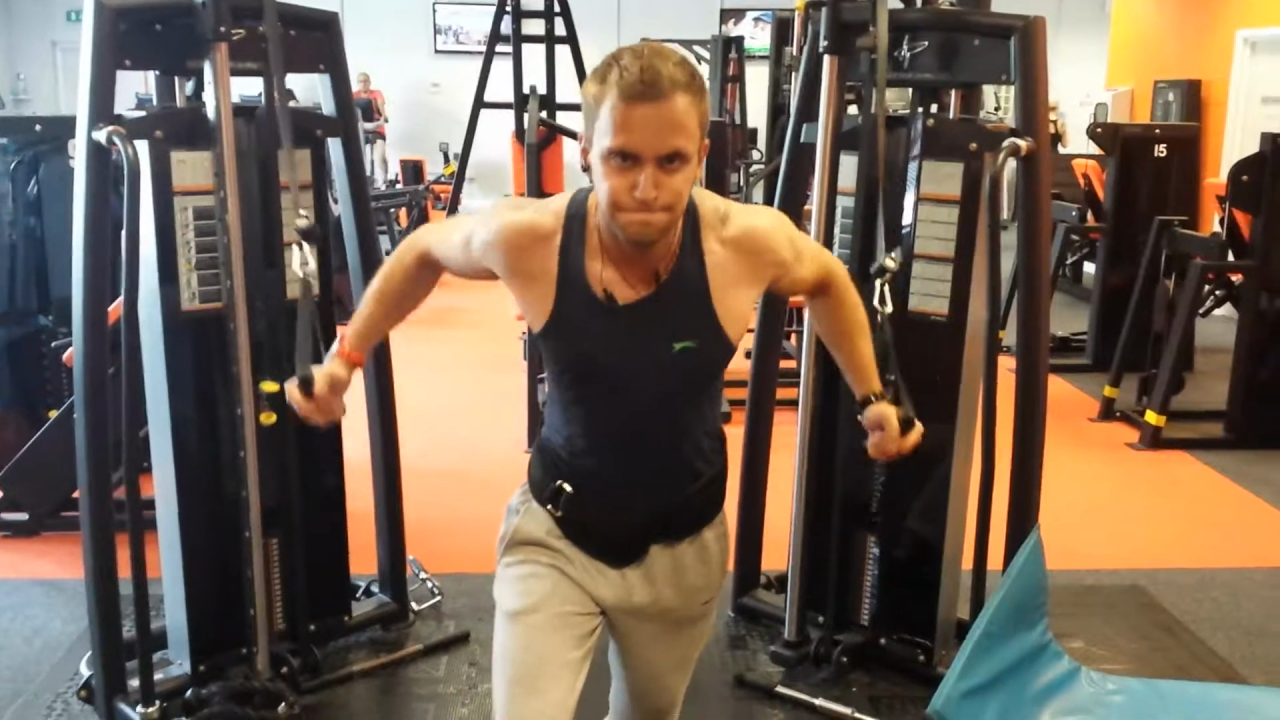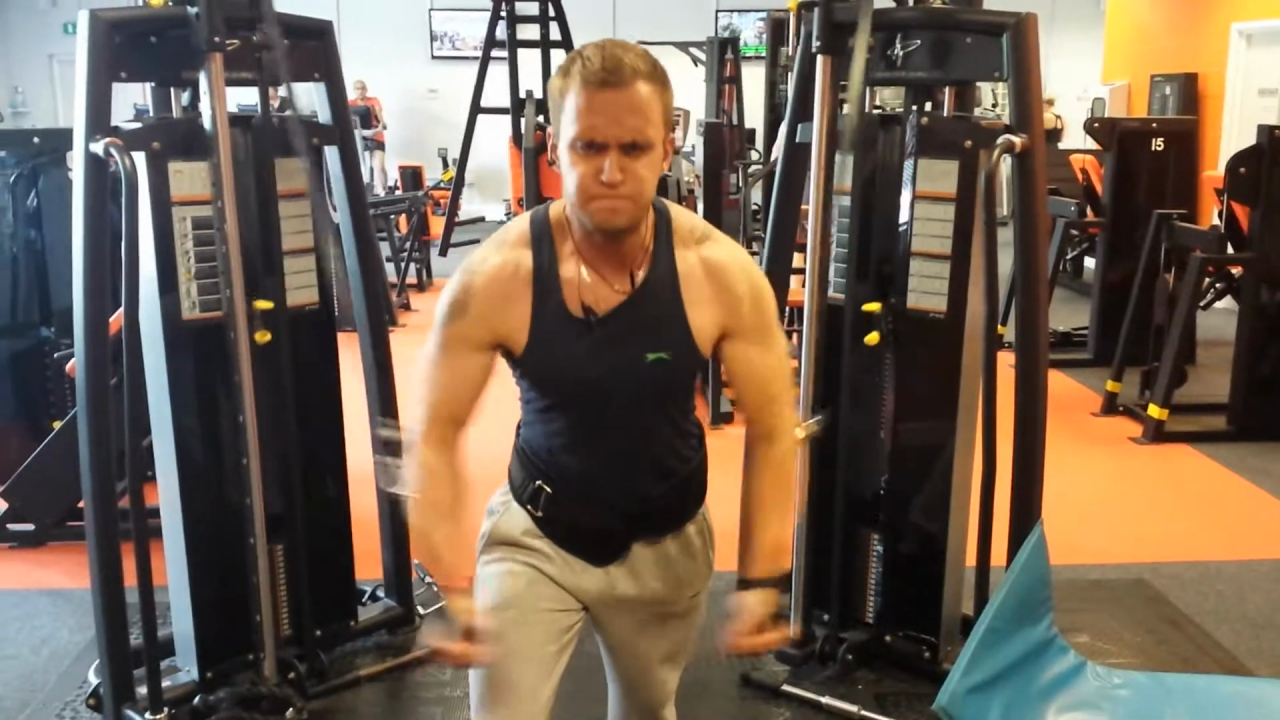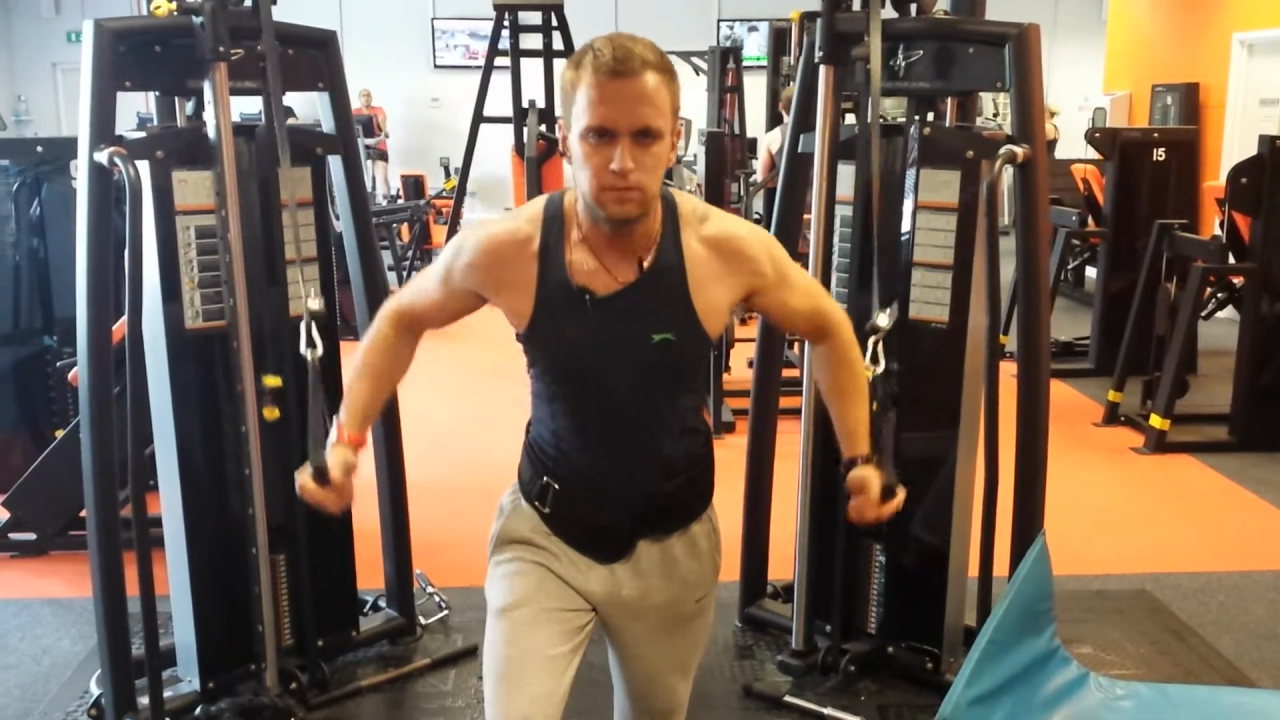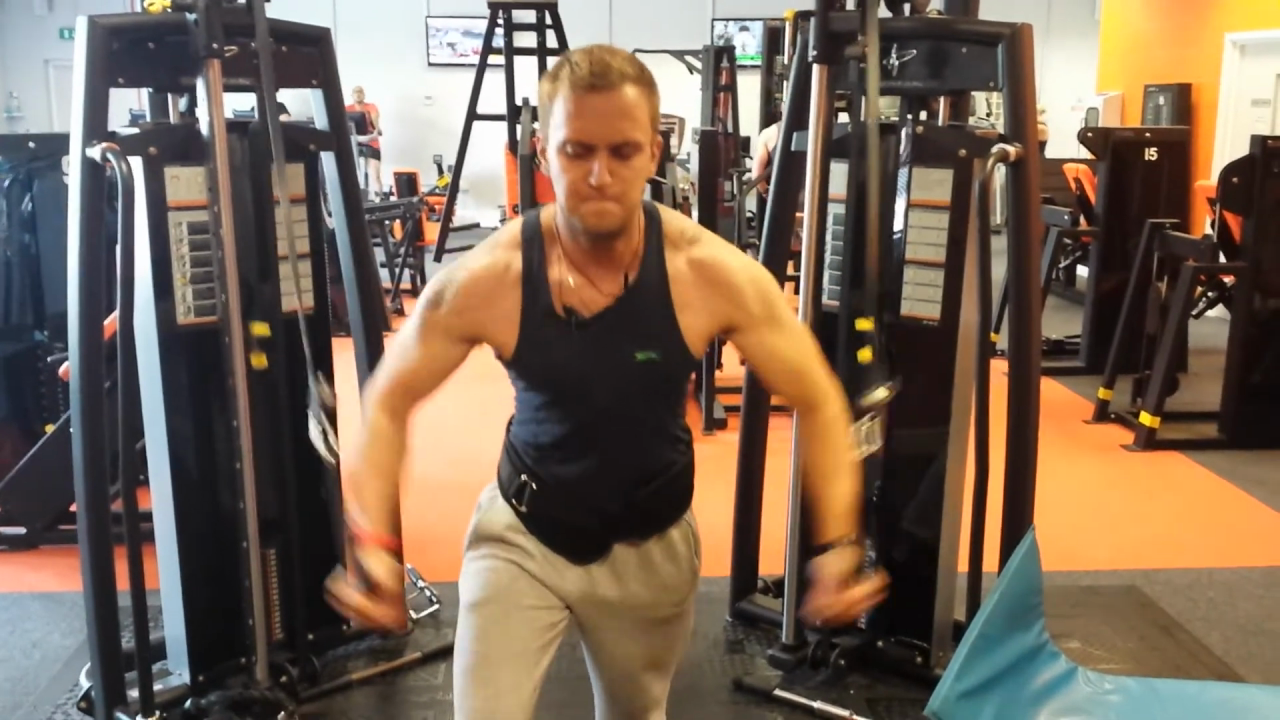
dt=0.7s
person 1, frame 1
left shoulder: (748, 242)
right shoulder: (527, 237)
left elbow: (827, 281)
right elbow: (426, 251)
left wrist: (871, 396)
right wrist: (345, 359)
left hip: (684, 543)
right hip: (555, 534)
person 1, frame 2
left shoulder: (722, 273)
right shoulder: (494, 277)
left elbow: (771, 436)
right elbow: (436, 438)
left wrist: (761, 580)
right wrist: (457, 592)
left hip: (666, 540)
right hip: (536, 532)
person 1, frame 3
left shoulder: (728, 248)
right shoulder: (505, 248)
left elbow: (826, 329)
right elbow: (405, 317)
left wrist: (857, 456)
right wrist: (349, 437)
left hip: (672, 539)
right hip: (545, 532)
person 1, frame 4
left shoulder: (712, 271)
right shoulder: (487, 278)
left elbow: (816, 399)
right elbow: (387, 403)
left wrist: (838, 545)
right wrist: (375, 548)
left hip: (652, 540)
right hip: (523, 531)
